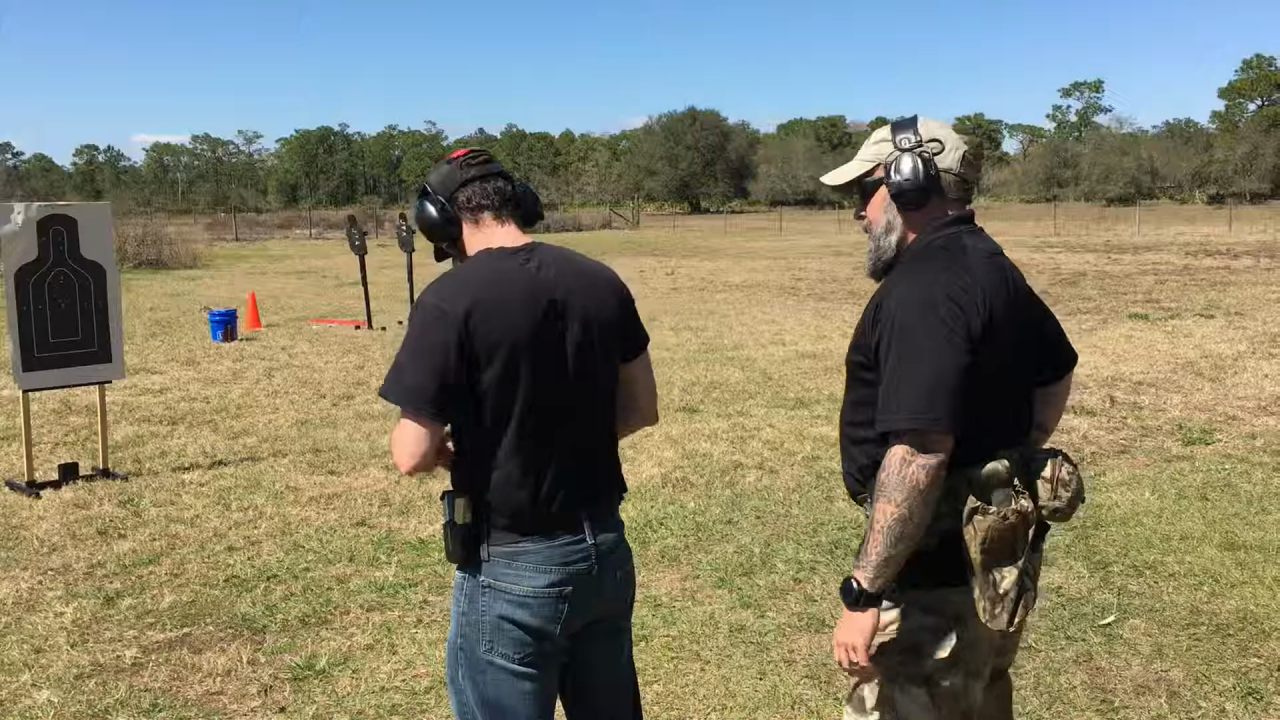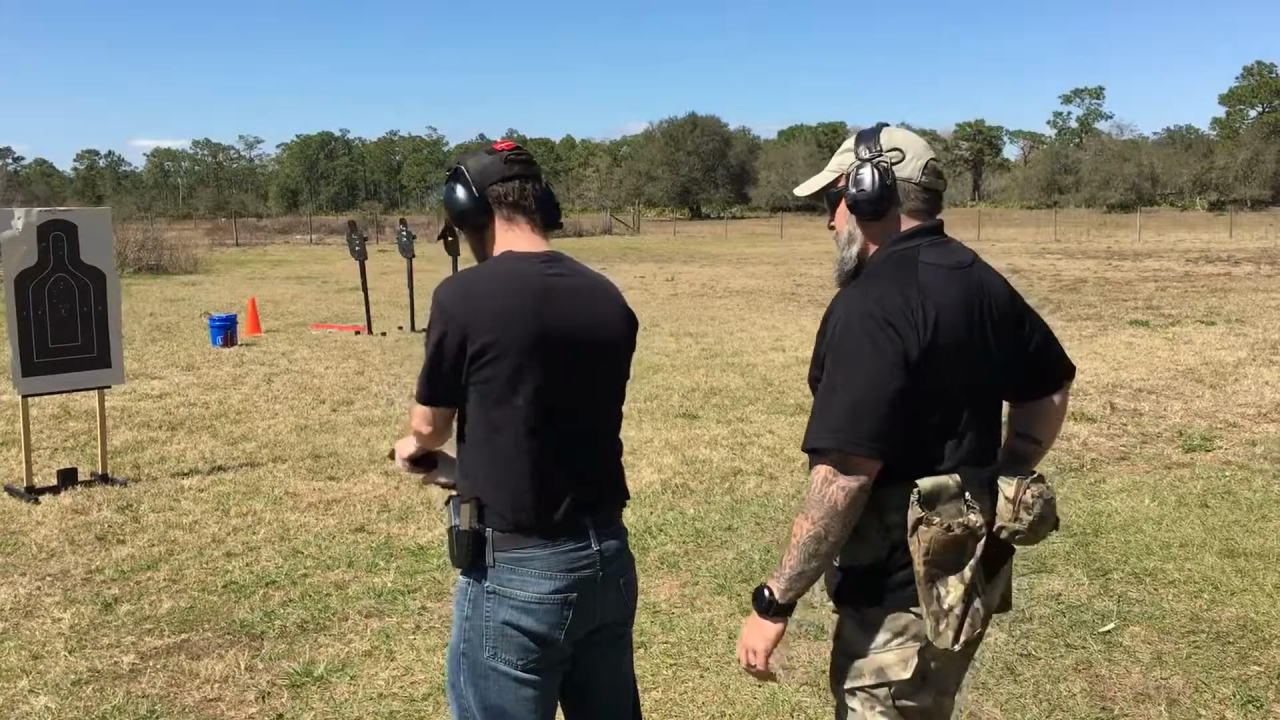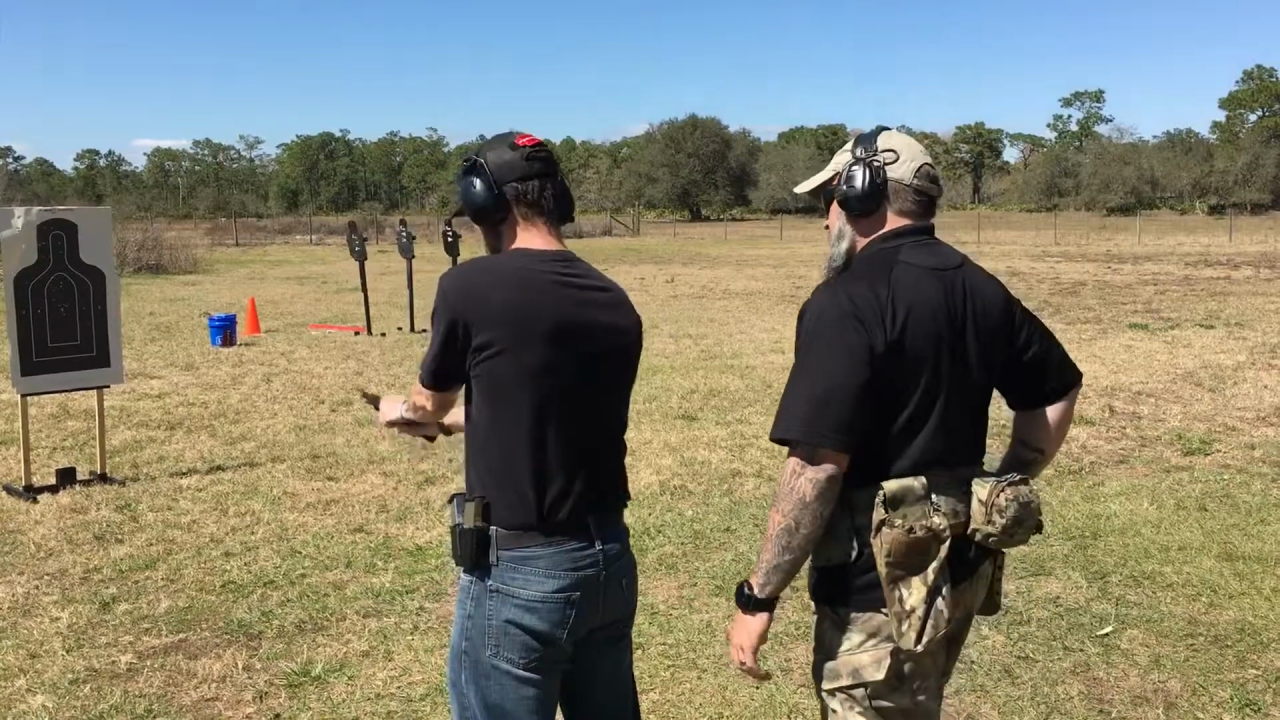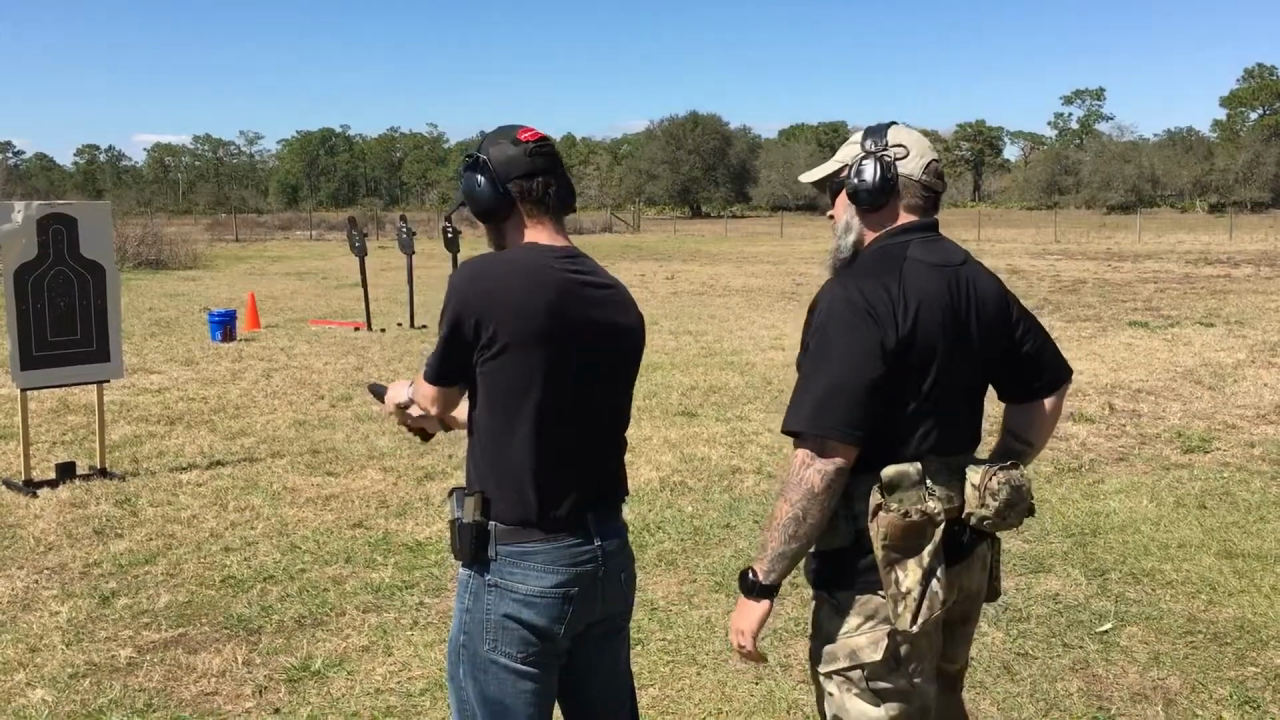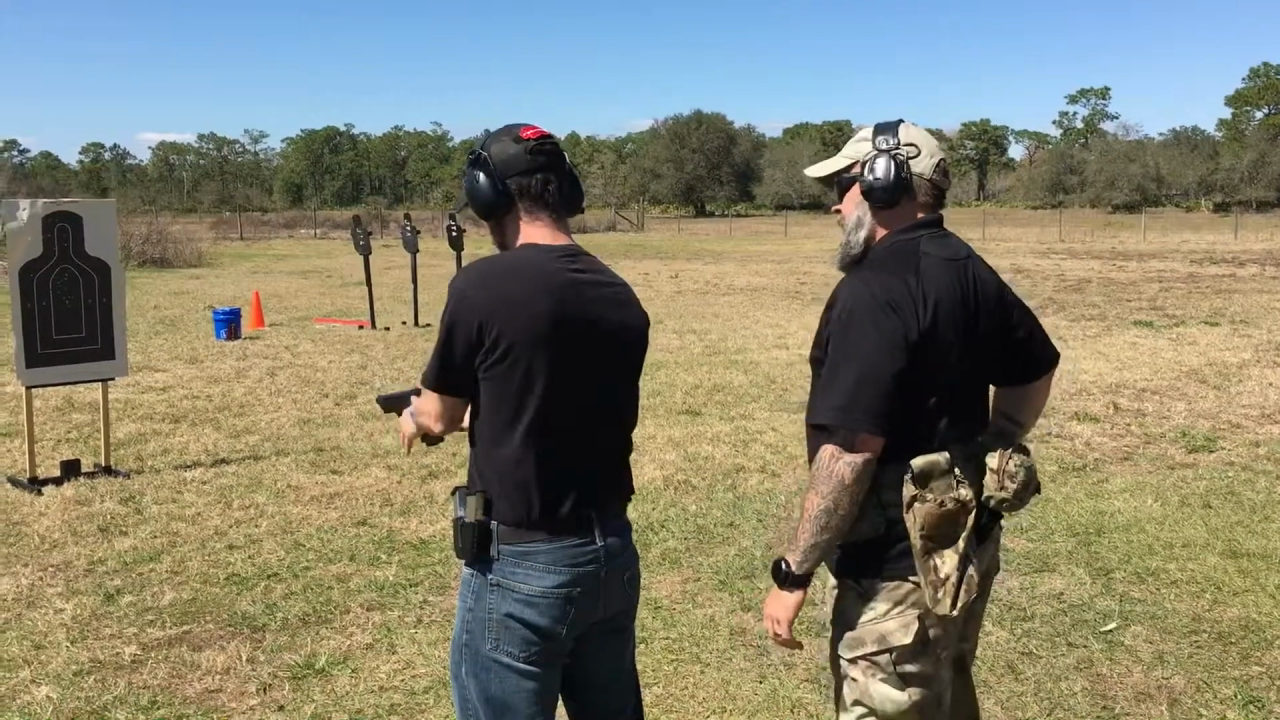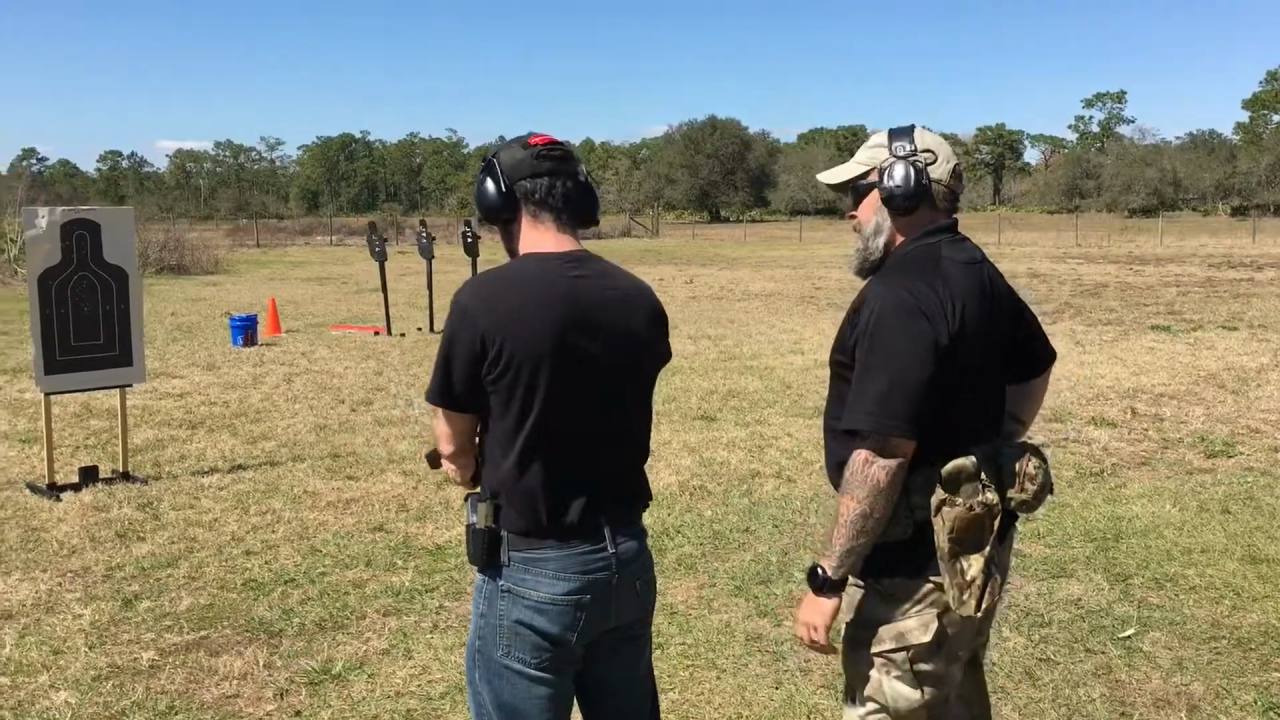
dt=0.3s
person 1, frame 1
left shoulder: (922, 289)
right shoulder: (992, 267)
left elbow: (919, 451)
right elbow: (1054, 372)
left wrist: (863, 593)
left hip: (936, 565)
person 1, frame 2
left shoulder: (872, 305)
right shoulder: (982, 281)
left elbow: (846, 471)
right elbow: (1050, 385)
left wrist: (774, 602)
left hip: (903, 582)
right hip: (974, 559)
person 1, frame 3
left shoulder: (847, 300)
right shoulder: (977, 287)
left elbow: (816, 465)
right elbow: (1057, 392)
left wrist: (757, 595)
right wrist: (999, 490)
left hip: (883, 580)
right hip: (961, 558)
person 1, frame 4
left shoulder: (857, 294)
right shoulder: (974, 280)
left elbow: (824, 457)
right elbow: (1046, 388)
left wrist: (759, 583)
left hip: (881, 567)
right hip: (959, 548)
person 1, frame 5
left shoulder: (874, 289)
right shoulder: (972, 272)
left elbow: (852, 448)
right elbow: (1034, 371)
left wrist: (791, 574)
left hip: (898, 557)
right hip: (964, 535)
person 1, frame 6
left shoulder: (900, 294)
right shoulder: (980, 274)
left elbow: (882, 453)
right elbow: (1032, 370)
left wrist: (827, 579)
left hip: (917, 557)
right hip: (973, 538)
person 2, frame 1
left shoulder: (452, 297)
right shoulder: (597, 280)
left elbow: (411, 455)
right elbow: (641, 407)
left wrist: (454, 448)
left hip: (512, 566)
right hip: (604, 548)
person 2, frame 2
left shoulder: (465, 296)
right shoulder: (609, 301)
left elbow: (431, 425)
left wrist: (417, 446)
left hip: (516, 571)
right hip: (607, 557)
person 2, frame 3
left shoulder: (471, 288)
right shoulder: (617, 305)
left elbow: (431, 402)
left wrist: (404, 409)
right wrist: (443, 420)
left hip: (518, 571)
right hip: (609, 558)
person 2, frame 4
left shoulder: (483, 282)
right shoulder: (618, 299)
left elbow: (436, 403)
left wrist: (404, 396)
right wrist: (444, 411)
left hip: (518, 565)
right hip: (606, 552)
person 2, frame 5
left shoulder: (483, 285)
right shoulder: (623, 298)
left elbow: (437, 418)
left wrist: (414, 417)
left hip: (520, 564)
right hip: (611, 552)
person 2, frame 6
left shoulder: (485, 299)
right shoulder: (639, 299)
left elbow: (453, 447)
left wrist: (471, 470)
left hip: (532, 570)
right hip: (625, 557)
